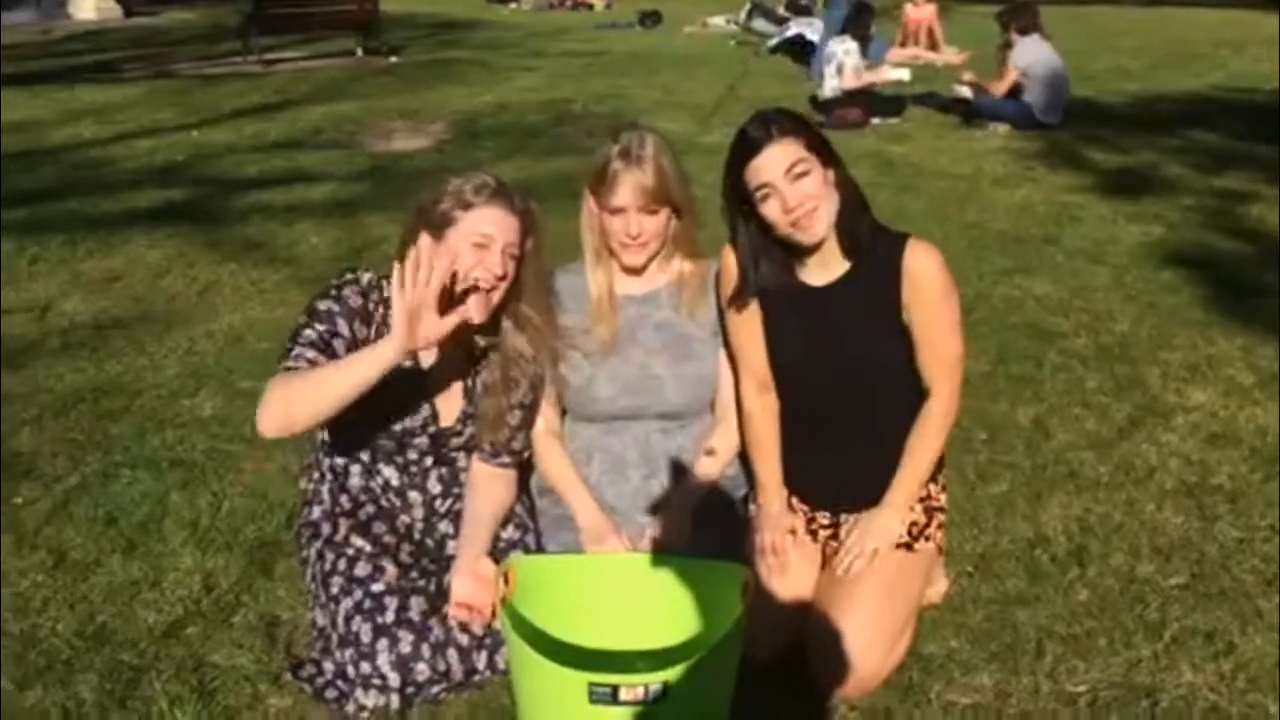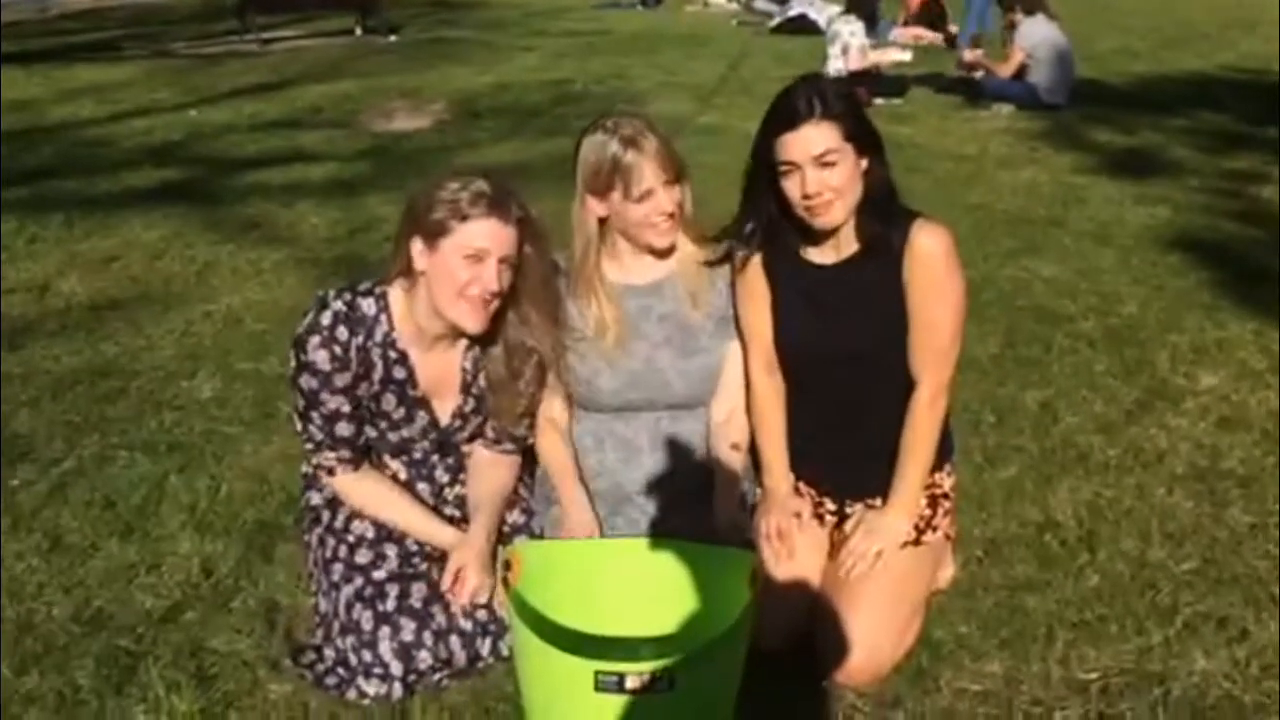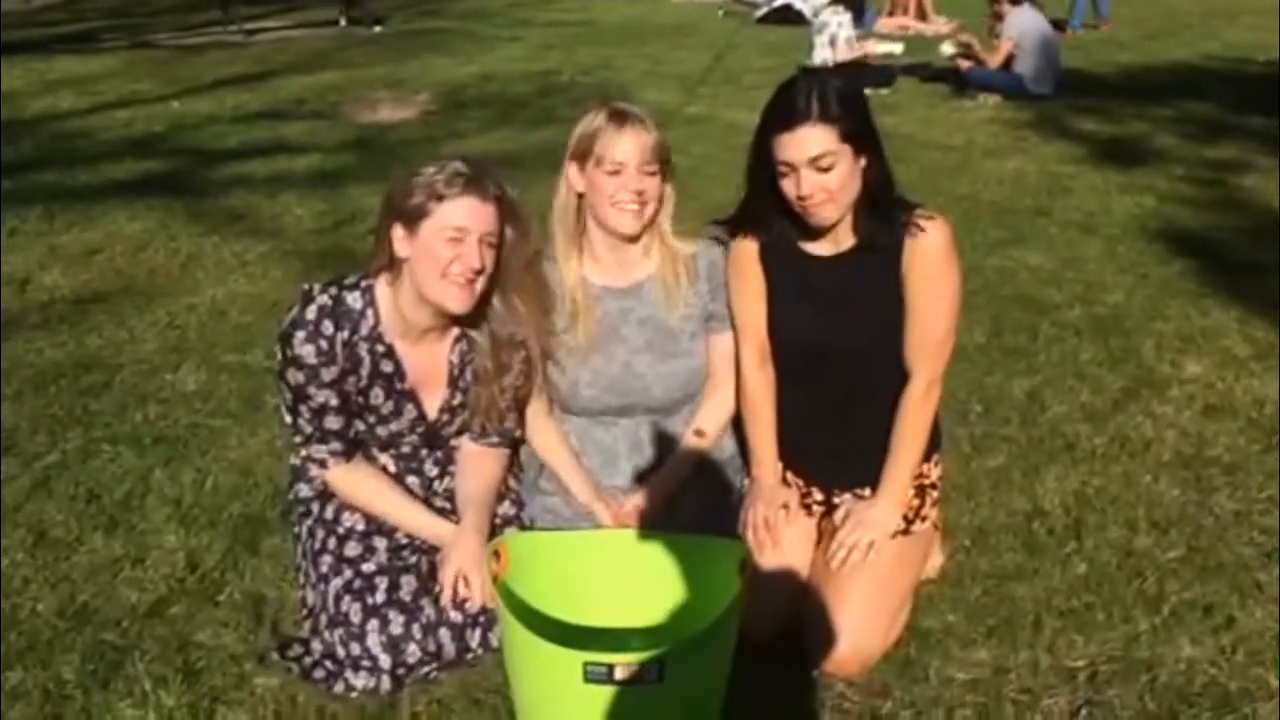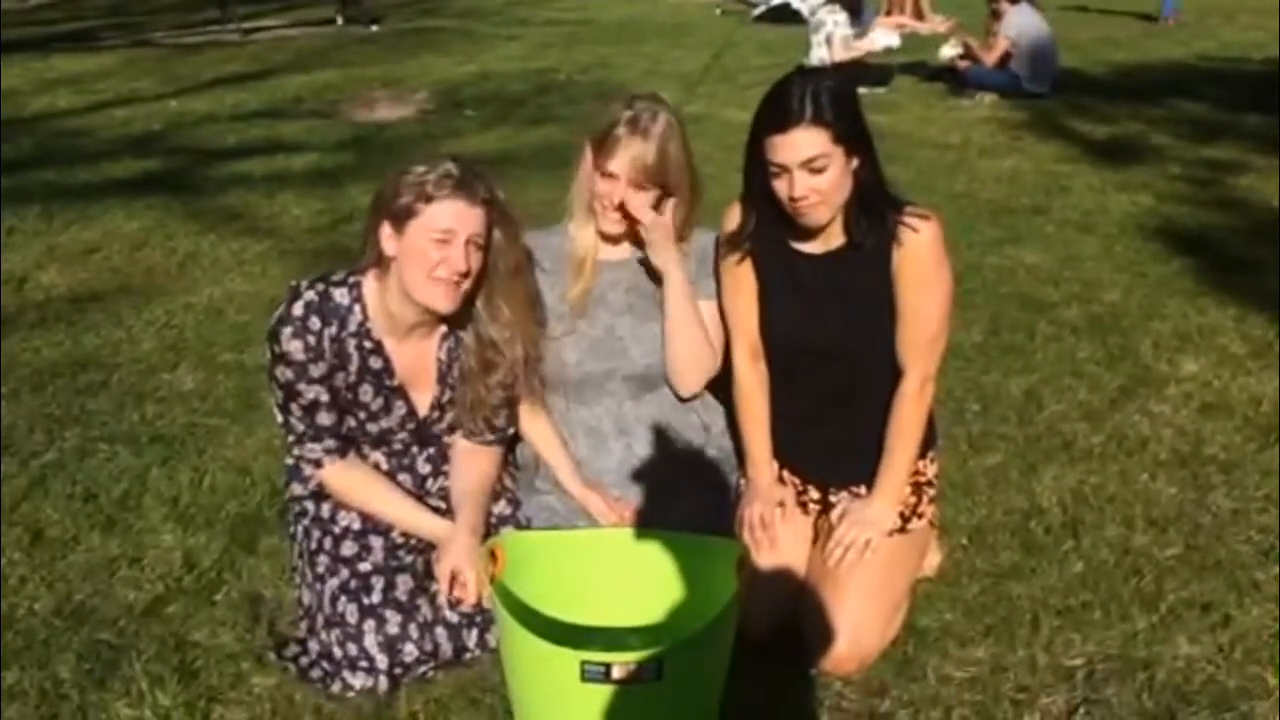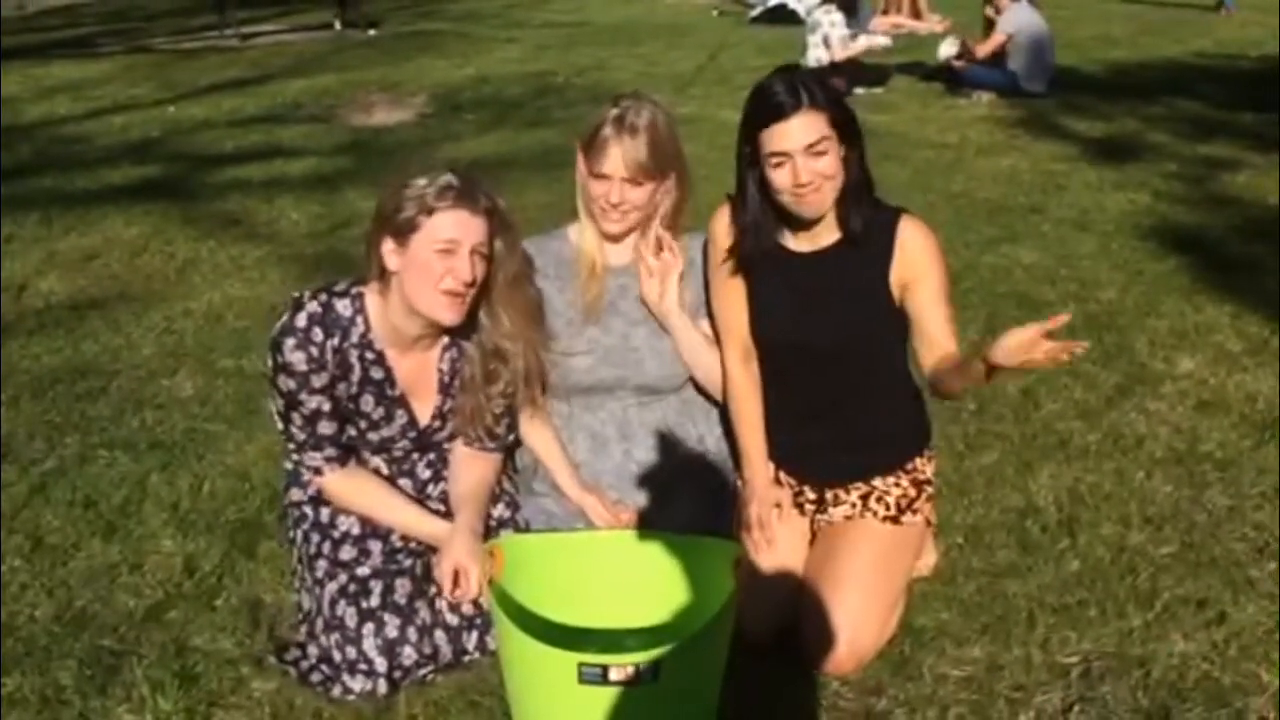
dt=1s
person 1, frame 1
left shoulder: (912, 264)
right shoulder: (744, 266)
left elbow: (942, 396)
right elbow: (757, 390)
left wrist: (890, 514)
right wrist: (770, 501)
left hip: (890, 495)
right hip: (798, 494)
left knee: (843, 672)
right knee: (757, 645)
left ankle: (911, 571)
right ankle: (844, 574)
person 1, frame 2
left shoulder: (921, 246)
right shoulder: (759, 246)
left elbow: (930, 387)
right elbow: (764, 371)
left wrist: (897, 515)
right wrist: (776, 487)
left hip: (899, 479)
right hip: (805, 476)
left knee: (853, 662)
right knee: (769, 633)
left ankle: (922, 555)
person 1, frame 3
left shoulder: (920, 239)
right shoulder: (755, 232)
left elbow: (923, 380)
right elbow: (755, 360)
left wrist: (885, 505)
right wrist: (764, 479)
left hip: (889, 468)
right hip: (793, 466)
left knee: (841, 653)
right knee: (755, 624)
left ankle: (910, 545)
right ankle: (828, 544)
person 1, frame 4
left shoulder: (910, 237)
right shoulder: (747, 228)
left elbow: (917, 377)
right elbow: (748, 359)
left wrist: (882, 502)
right wrist: (760, 476)
left hip: (882, 466)
right hip: (787, 462)
left knee: (838, 649)
right knee: (752, 621)
left ankle: (906, 545)
person 1, frame 5
left shoulder: (900, 238)
right shoulder: (733, 230)
left elbow: (940, 372)
right elbow: (739, 359)
left wrist: (991, 358)
right wrist: (756, 478)
left hip: (881, 467)
right hip: (782, 464)
left knee: (833, 650)
right knee: (750, 624)
left ankle: (901, 544)
right ankle: (833, 547)
person 2, frame 1
left shoulder: (516, 342)
right shoulder: (361, 307)
left elbow: (495, 462)
right elbow: (273, 420)
right wrist: (398, 346)
left hip: (467, 511)
right hip: (361, 514)
right knee: (391, 671)
left ankle: (439, 586)
person 2, frame 2
left shoulder: (514, 334)
right shoulder: (337, 330)
left elbow: (498, 447)
right elbow: (342, 471)
left wrist: (480, 537)
right wrist: (452, 542)
left hip: (471, 499)
right hip: (364, 506)
right knee: (395, 654)
person 2, frame 3
left shoulder: (501, 324)
right shoulder: (324, 324)
left elbow: (485, 441)
right elbow: (334, 464)
left wrist: (472, 532)
right wrist: (445, 536)
left hip: (462, 497)
right hip: (353, 503)
right knee: (383, 648)
person 2, frame 4
left shoulder: (486, 320)
right shoulder: (311, 320)
left elbow: (480, 438)
right elbow: (327, 461)
left wrist: (467, 531)
right wrist: (441, 533)
left hip: (456, 495)
right hip: (350, 502)
right knee: (377, 650)
person 2, frame 5
left shoulder: (491, 329)
right shoulder: (313, 331)
left elbow: (479, 442)
right elbow: (329, 469)
left wrist: (467, 530)
right wrist: (443, 535)
left hip: (454, 498)
right hip: (347, 505)
right knee: (376, 654)
person 3, frame 1
left shoulder: (712, 290)
right shoulder: (562, 296)
left elbow: (732, 417)
right elbow: (542, 430)
left wrist: (682, 509)
right wrist: (593, 521)
left hip: (695, 510)
right hip: (584, 518)
person 3, frame 2
left shoulder: (721, 276)
right shoulder: (562, 289)
left elbow: (732, 408)
right elbow: (550, 416)
left wrist: (727, 505)
right wrist: (574, 504)
left hip: (700, 512)
right hip: (596, 517)
person 3, frame 3
left shoulder: (704, 266)
right shoulder: (541, 280)
left elbow: (723, 388)
right elbow: (535, 411)
left wrist: (663, 484)
right wrist: (592, 500)
left hip: (691, 491)
right hip: (572, 498)
person 3, frame 4
left shoulder: (699, 253)
right shoulder: (538, 258)
left elbow: (691, 379)
right elbow: (524, 396)
left wrist: (671, 265)
right wrist: (578, 487)
left hip: (684, 481)
right hip: (567, 493)
person 3, frame 5
left shoulder: (698, 261)
right shoulder: (537, 264)
left wrist: (671, 312)
right wrist: (577, 491)
left hip: (683, 484)
right hip: (567, 493)
